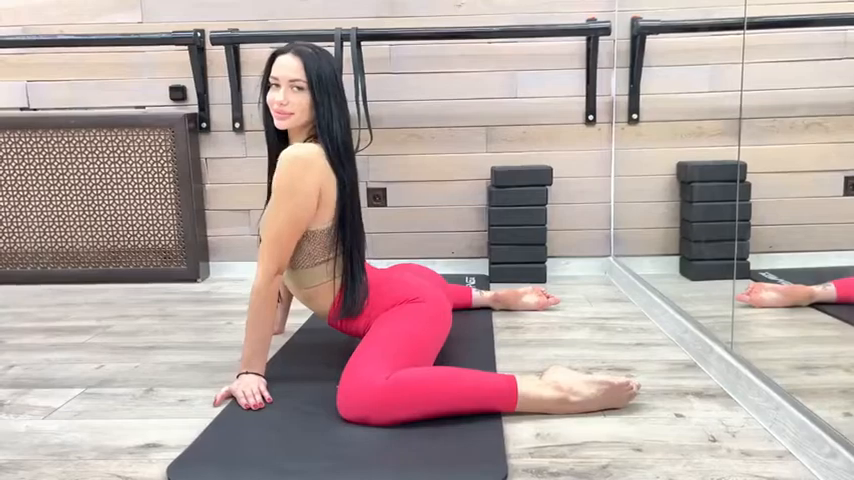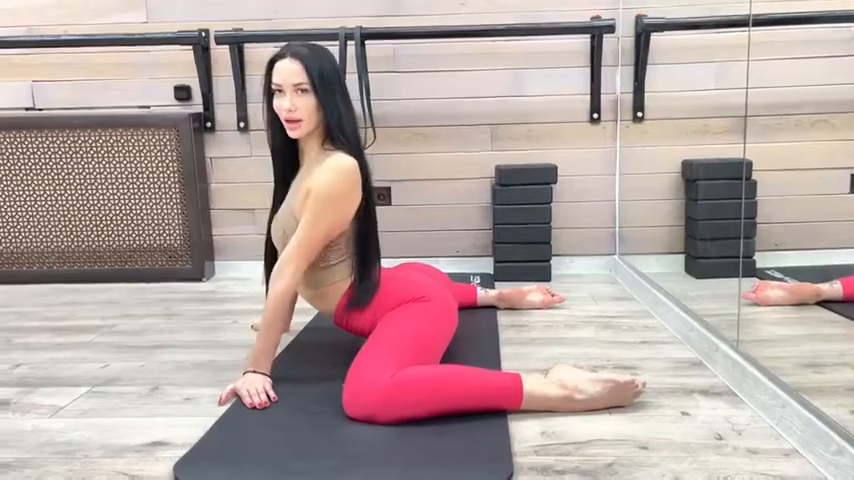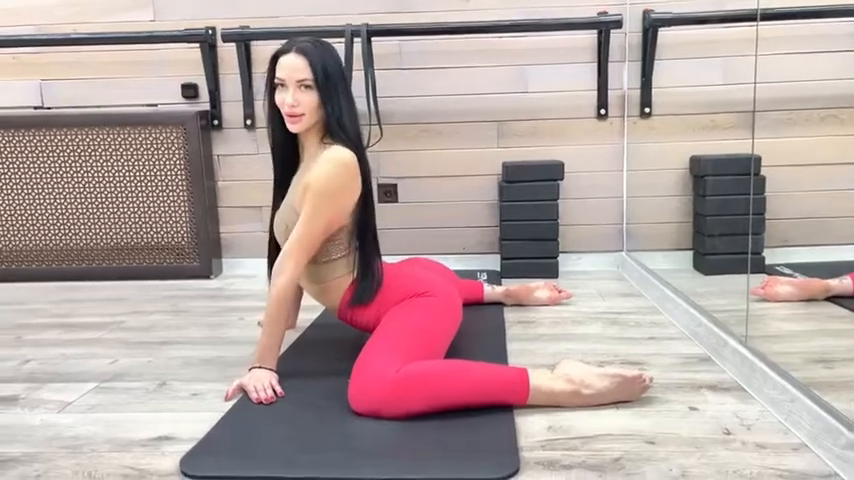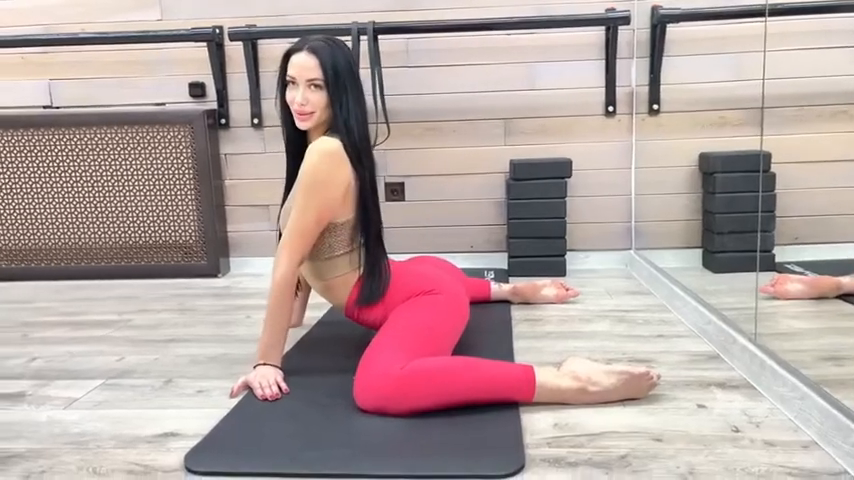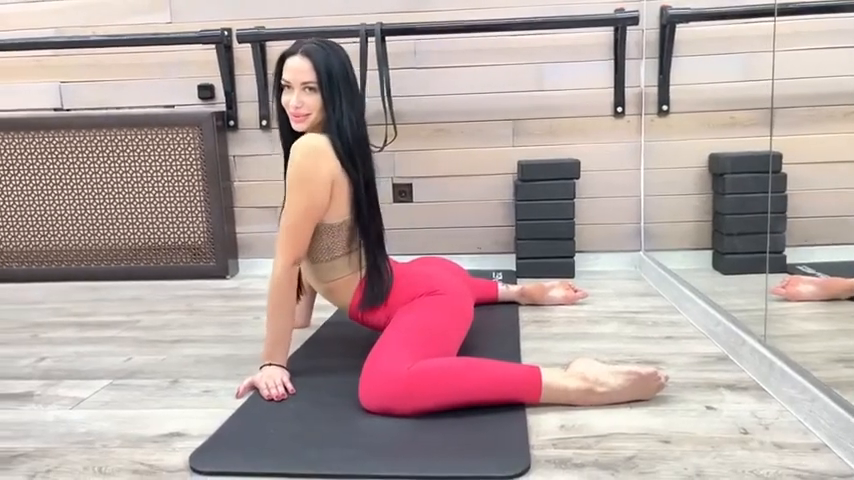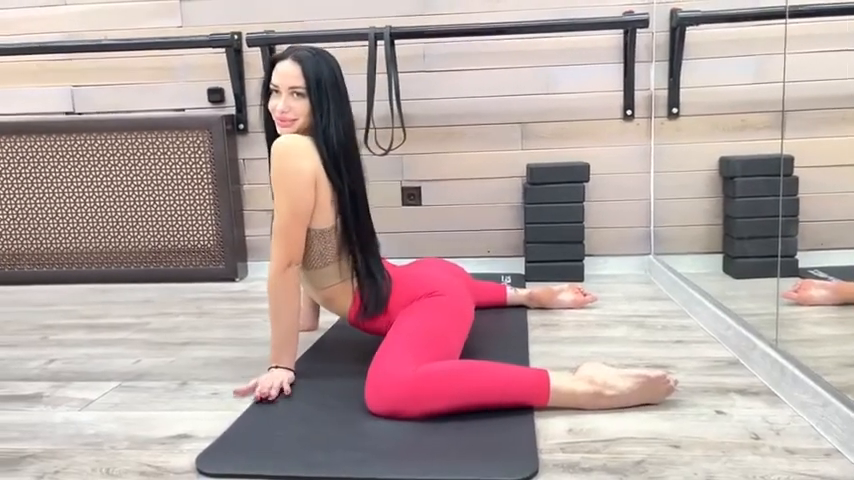
dt=0.4s
person 1, frame 1
left shoulder: (299, 160)
right shoulder: (315, 156)
left elbow: (267, 272)
right elbow: (290, 259)
left wrist: (251, 369)
right wrist: (278, 317)
left hip: (404, 303)
right hip: (388, 287)
left knee: (361, 398)
left ankle: (550, 390)
right ankle: (494, 297)
person 1, frame 2
left shoulder: (337, 170)
right shoulder: (305, 160)
left elbow: (287, 272)
right elbow: (292, 265)
left wrist: (257, 369)
right wrist: (277, 319)
left hip: (409, 303)
right hip: (398, 287)
left knee: (367, 396)
left ankle: (554, 388)
right ankle: (496, 296)
person 1, frame 3
left shoulder: (335, 163)
right shoulder: (304, 154)
left elbow: (289, 267)
right elbow: (298, 262)
left wrist: (263, 363)
right wrist: (286, 316)
left hip: (414, 297)
right hip: (401, 283)
left knee: (373, 391)
left ankle: (563, 383)
right ankle: (503, 292)
person 1, frame 4
left shoulder: (326, 154)
right shoulder: (325, 149)
left elbow: (287, 261)
right elbow: (309, 252)
left wrist: (267, 361)
right wrist: (295, 310)
left hip: (420, 296)
right hip: (413, 279)
left knee: (378, 388)
left ankle: (569, 382)
right ankle: (511, 290)
person 1, frame 5
left shoulder: (311, 150)
right shoulder: (331, 148)
left elbow: (287, 261)
right elbow: (313, 253)
left wrist: (274, 361)
right wrist: (301, 311)
left hip: (425, 296)
right hip: (417, 279)
left knee: (383, 388)
left ankle: (576, 382)
right ankle: (520, 291)
person 1, frame 6
left shoulder: (291, 150)
right shoulder: (321, 150)
left elbow: (286, 264)
right elbow: (315, 255)
left wrist: (281, 364)
right wrist: (308, 315)
left hip: (425, 298)
right hip: (417, 282)
left knee: (390, 392)
left ankle: (586, 386)
right ankle: (529, 295)
